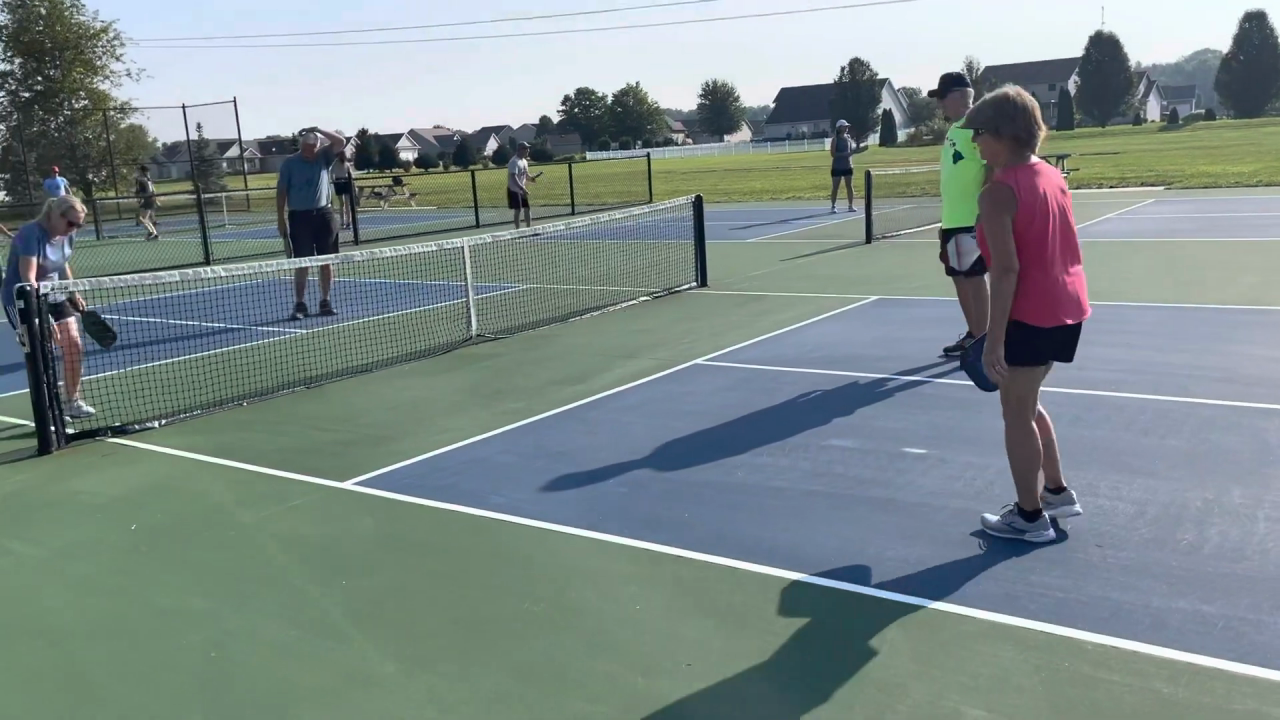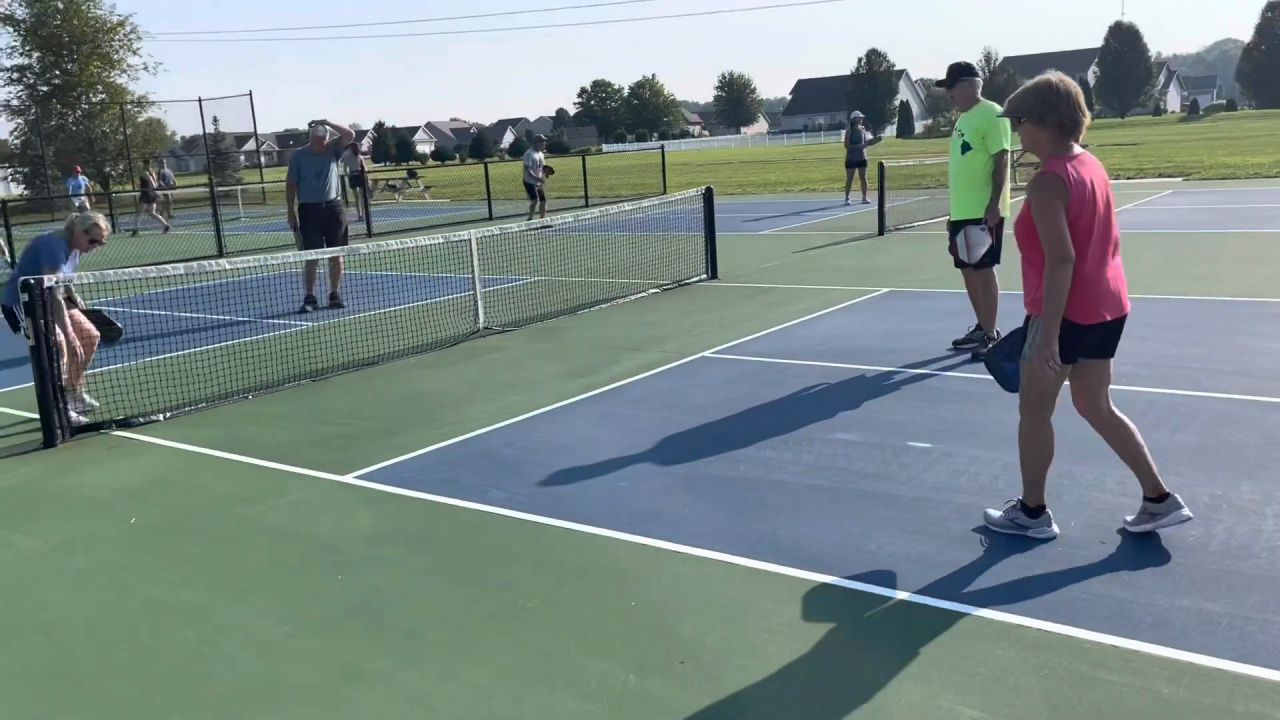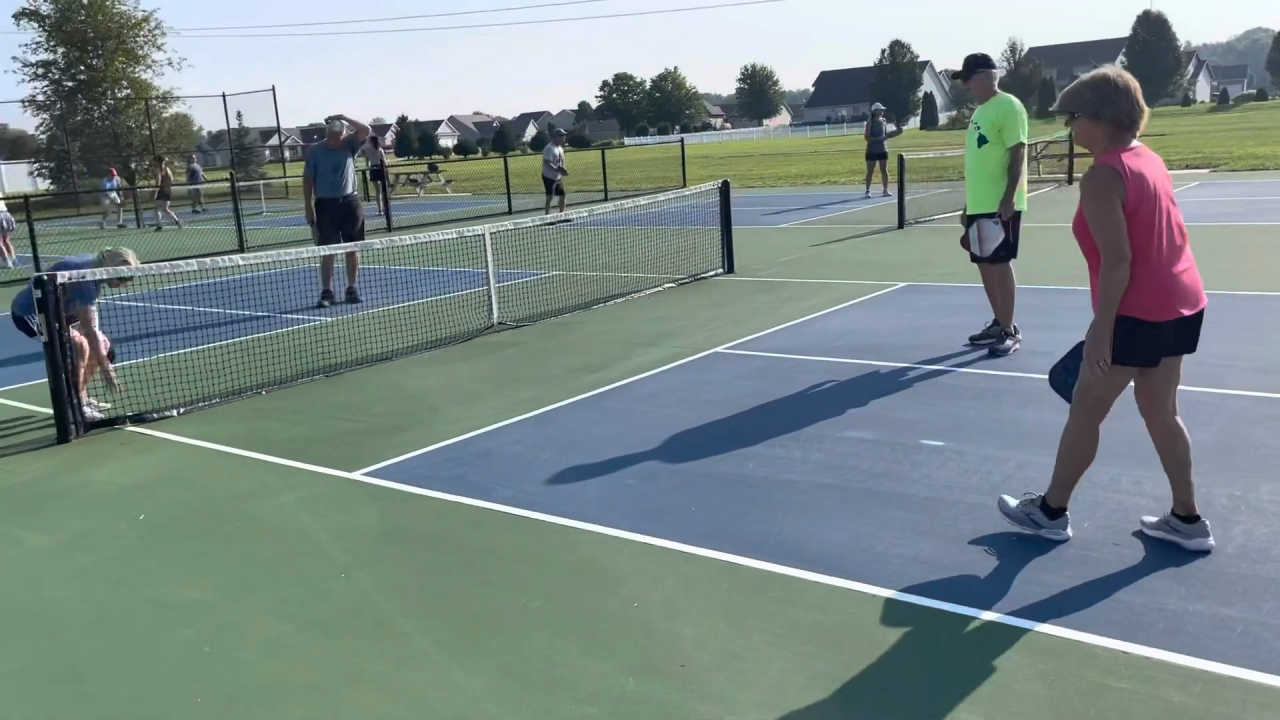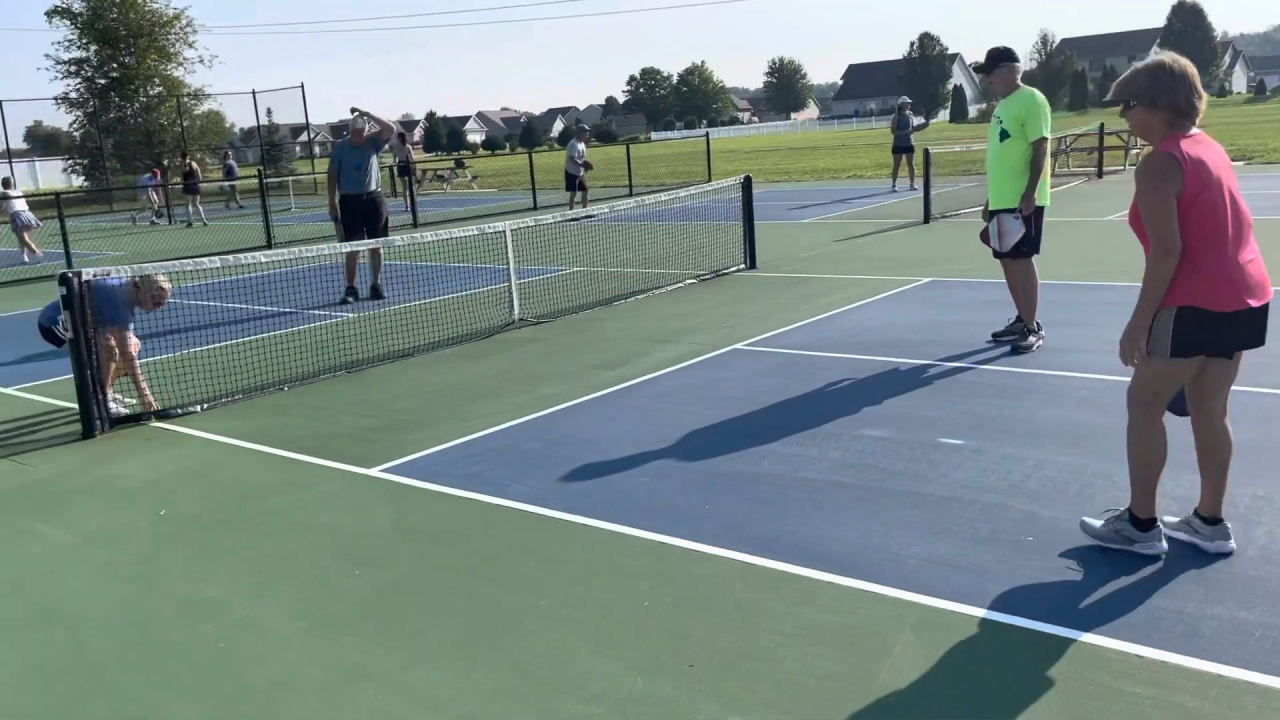
dt=0.2s
person 1, frame 1
left shoulder: (999, 192)
right shoulder: (1053, 177)
left elbow: (1007, 269)
right elbow: (1064, 249)
left wrist: (994, 337)
left hip: (1027, 316)
right hip: (1067, 308)
left knee: (1016, 415)
right knee: (1025, 404)
left ankle: (1029, 517)
right ankle: (1057, 491)
person 1, frame 2
left shoulder: (1047, 182)
right shoulder: (1093, 168)
left elbow: (1062, 260)
left wrist: (1047, 332)
left hip: (1065, 314)
right hip: (1107, 307)
left knee: (1034, 410)
right knee: (1096, 407)
left ankle: (1032, 511)
right ankle: (1160, 499)
person 1, frame 3
left shoulder: (1102, 177)
right shoulder: (1150, 160)
left elbow: (1119, 259)
left wrist: (1100, 328)
left hip: (1136, 314)
right hip: (1182, 304)
left knee: (1086, 412)
right knee: (1161, 413)
left ankle: (1051, 510)
right ankle: (1187, 519)
person 1, frame 4
left shoulder: (1158, 164)
right shoulder: (1211, 149)
left elbow: (1167, 252)
right elbow: (1219, 234)
left wrist: (1139, 322)
left hip: (1195, 305)
right hip: (1244, 298)
left knee: (1144, 404)
right knee: (1209, 412)
left ankle: (1140, 523)
right ankle: (1210, 521)
person 2, frame 1
right shoulder: (954, 128)
left elbow: (991, 171)
right wrist: (945, 220)
left hip: (974, 221)
right hip: (954, 220)
left knee: (973, 277)
right knee: (959, 278)
right ankle: (972, 334)
person 2, frame 2
left shoulder: (991, 114)
right shoulder: (963, 118)
left elbow: (1001, 161)
left wrist: (994, 205)
right wrist: (953, 211)
left hip: (984, 212)
right hip: (963, 211)
left knee: (983, 269)
right knee: (968, 269)
left ankle: (992, 334)
right ankle: (981, 327)
person 2, frame 3
left shoulder: (1008, 106)
right shoulder: (980, 111)
left elbow: (1018, 154)
left wrist: (1008, 198)
right wrist: (968, 205)
left hip: (1000, 205)
right hip: (979, 205)
left knee: (999, 264)
right knee: (984, 264)
left ankle: (1009, 331)
right ankle: (999, 323)
person 2, frame 4
left shoulder: (1031, 100)
right shoulder: (1002, 105)
left elbow: (1040, 149)
left wrist: (1029, 193)
right wrist: (990, 200)
left hip: (1023, 200)
right hip: (1002, 200)
left knee: (1022, 259)
right knee: (1007, 260)
left ankle: (1032, 327)
right ankle: (1022, 319)
person 3, frame 1
left shoulder: (324, 157)
right shoulder: (289, 163)
left elbow: (341, 142)
right elbow: (282, 192)
left wrist: (318, 130)
right wrist: (281, 218)
left hip: (323, 214)
right hip: (299, 217)
left knee: (326, 261)
right knee: (302, 264)
left ankle: (325, 302)
right ankle: (300, 305)
person 3, frame 2
left shoulder: (333, 150)
right shoulder: (298, 156)
left elbow: (350, 135)
right elbow: (291, 184)
left wrist: (327, 123)
right wrist: (291, 211)
left hip: (333, 207)
right hip: (309, 210)
left knee: (336, 254)
right knee: (311, 257)
left ankle: (335, 295)
right ankle: (310, 297)
person 3, frame 3
left shoulder: (349, 145)
right shoulder: (315, 151)
left elbow: (365, 130)
right elbow: (308, 179)
left wrist: (343, 118)
right wrist: (308, 207)
left hip: (350, 202)
right hip: (326, 204)
left knee: (352, 249)
right knee: (328, 252)
left ankle: (351, 289)
right ankle: (327, 292)
person 3, frame 4
left shoulder: (373, 142)
right shoulder: (339, 148)
left elbow: (390, 129)
right elbow: (332, 176)
left wrist: (367, 114)
right wrist: (332, 203)
left hip: (373, 198)
right hip: (350, 201)
left knee: (376, 245)
right knee: (352, 248)
left ankle: (376, 285)
right ankle: (351, 288)
person 4, frame 1
left shoulder: (66, 236)
right shoulder: (31, 234)
right elbow: (28, 280)
left wrist: (74, 296)
left hip: (53, 298)
left knee: (74, 346)
left ankle: (73, 402)
person 4, frame 2
left shoulder: (72, 245)
right shoulder: (55, 246)
right elbow: (54, 295)
left wrist: (74, 299)
right wrist: (69, 335)
right hip: (20, 302)
left knee: (90, 335)
right knee: (57, 344)
left ankle: (74, 392)
person 4, frame 3
left shoulder: (94, 265)
right shoulder: (85, 278)
right elbow: (90, 329)
right wrist: (107, 370)
right hip: (29, 311)
left knee: (103, 343)
right knee: (78, 344)
left ankle: (81, 394)
person 4, frame 4
left shoulder: (129, 285)
right shoulder: (120, 302)
right elbow: (128, 355)
right hip: (54, 323)
left knee: (133, 344)
right knee: (108, 346)
left ankle: (106, 393)
